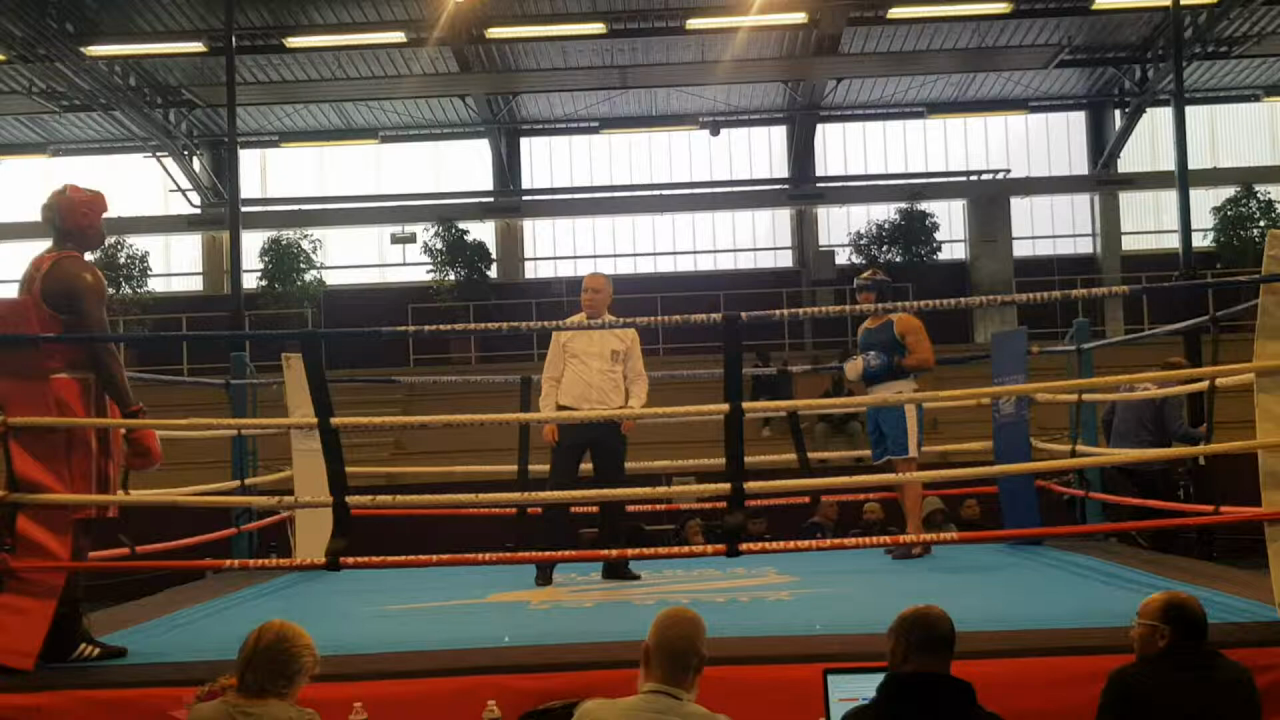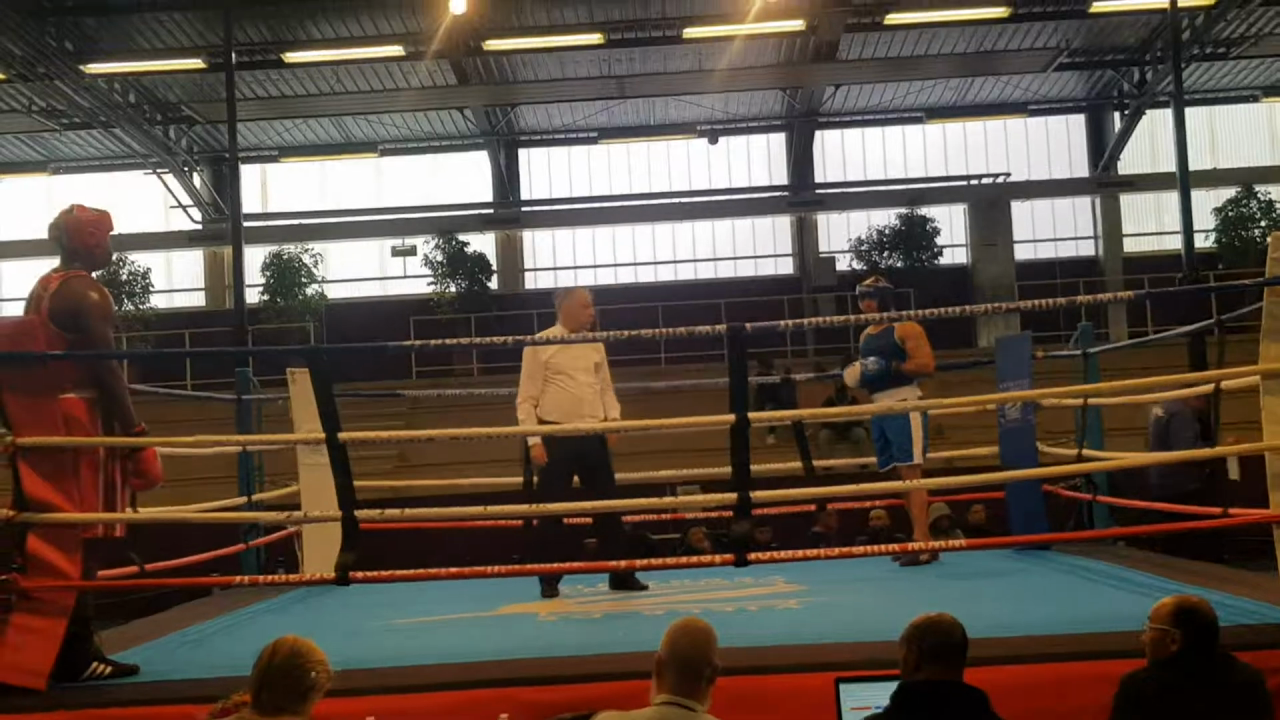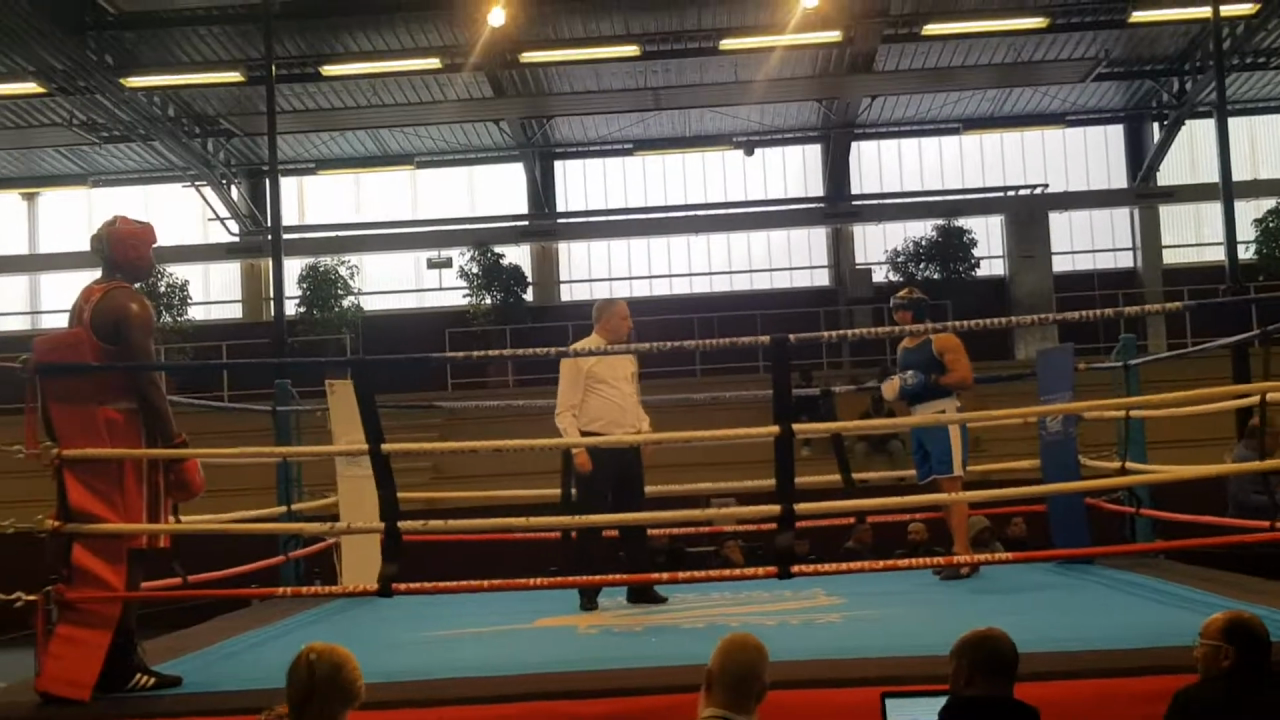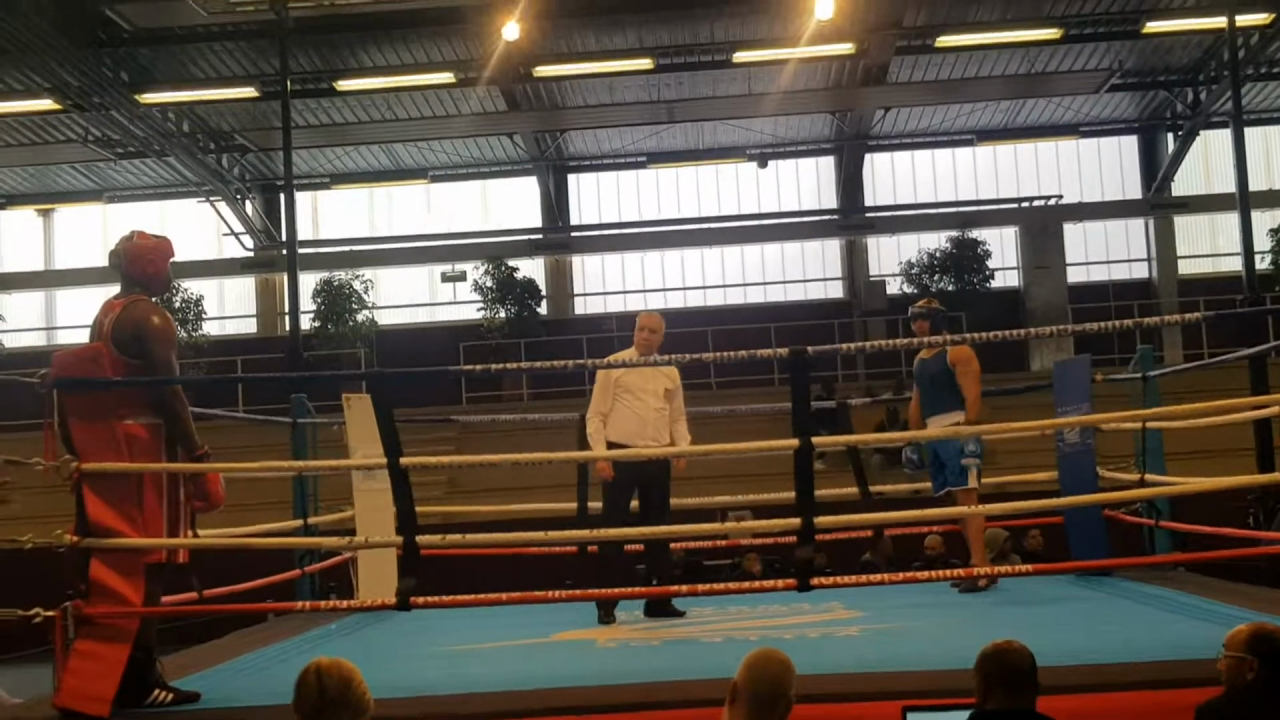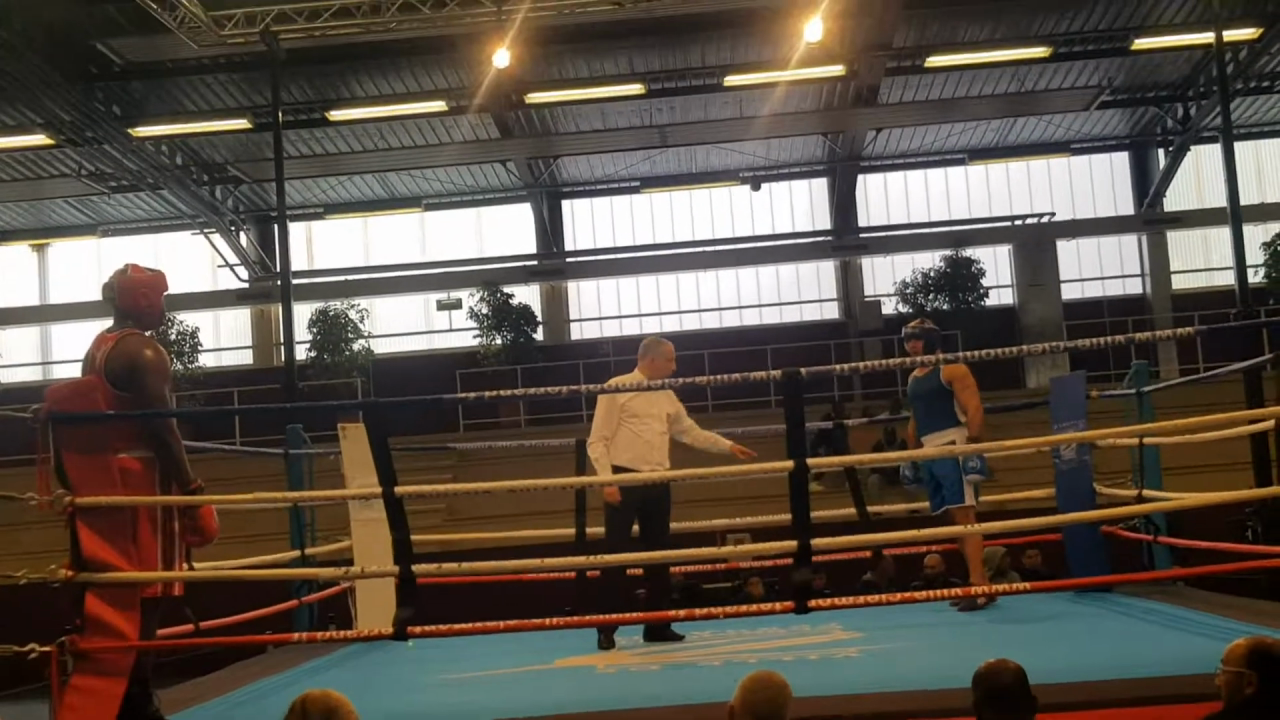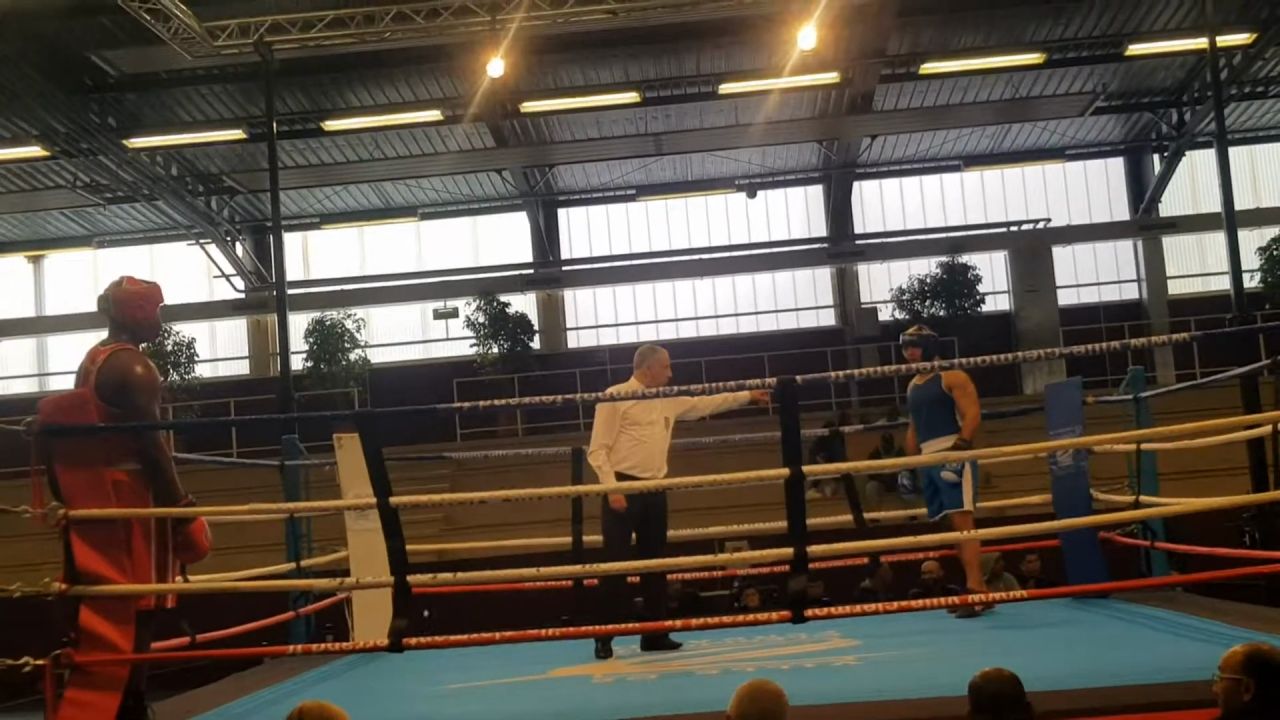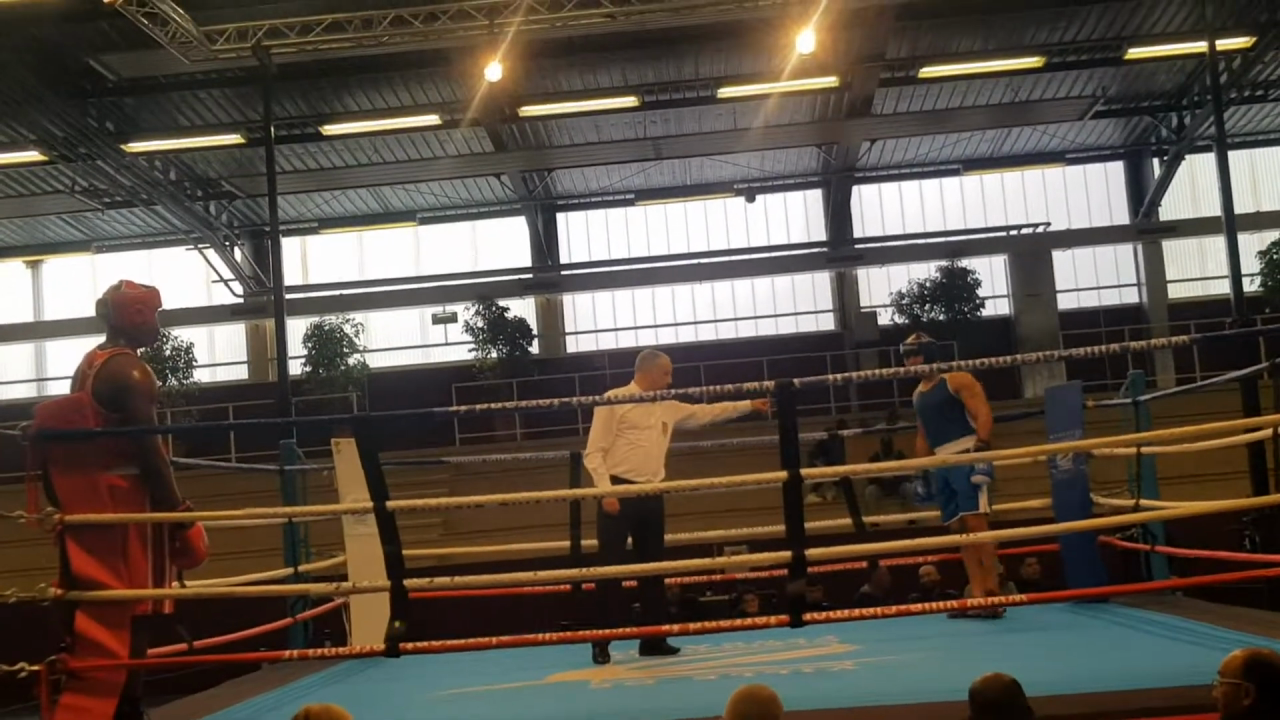
dt=0.5s
person 1, frame 1
right shoulder: (80, 274)
right elbow: (100, 351)
right wrist: (135, 417)
right hip: (69, 410)
left knee: (44, 520)
right knee: (66, 522)
left ankle: (58, 632)
right ankle: (58, 635)
person 1, frame 2
left shoulder: (41, 290)
right shoulder: (88, 294)
left elbow: (44, 364)
right elbow: (106, 372)
right wrist: (136, 438)
left hip: (43, 429)
right hip: (79, 427)
left knee: (51, 540)
right knee: (75, 540)
left ankle: (71, 650)
right ankle: (70, 654)
person 1, frame 3
left shoulder: (85, 301)
right shoulder: (129, 305)
left elbow: (84, 375)
right elbow: (145, 383)
right wrist: (177, 447)
left hip: (87, 439)
right hip: (122, 437)
left knee: (97, 551)
right knee: (121, 551)
left ankle: (114, 661)
right ankle: (113, 665)
person 1, frame 4
left shoulder: (105, 314)
right shoulder: (149, 317)
left elbow: (107, 389)
right elbow: (168, 393)
right wrist: (199, 458)
left hip: (109, 454)
right hip: (143, 453)
left knee: (118, 566)
right knee: (141, 566)
left ankle: (134, 677)
right ankle: (133, 680)
person 1, frame 5
left shoulder: (97, 349)
right shoulder: (142, 351)
left elbow: (104, 423)
right elbow: (161, 427)
right wrist: (193, 492)
left hip: (101, 487)
right hip: (138, 486)
left knee: (114, 600)
right knee: (137, 600)
person 1, frame 6
left shoulder: (90, 362)
right shoulder: (133, 366)
right elbow: (150, 446)
right wrist: (185, 512)
left hip: (96, 502)
right hip: (130, 501)
left knee: (108, 615)
right knee: (130, 617)
person 1, frame 7
left shoulder: (87, 366)
right shoulder: (130, 370)
right elbow: (149, 452)
right wrist: (183, 519)
left hip: (93, 505)
right hip: (128, 504)
left knee: (104, 621)
right knee: (128, 621)
person 2, frame 1
left shoulder: (626, 332)
right shoulder: (565, 329)
left elbow: (637, 378)
right elbow: (551, 378)
left wrist: (632, 409)
right wrist: (548, 418)
left hip: (611, 422)
right hip: (570, 419)
right knee: (558, 491)
left ankle: (615, 563)
right ankle: (546, 565)
person 2, frame 2
left shoulder: (594, 345)
right shoulder: (539, 345)
left elbow: (605, 388)
right elbow: (526, 399)
left wrist: (613, 418)
right wrist: (534, 440)
left hip: (593, 435)
right hip: (556, 436)
left knee: (606, 503)
right knee: (551, 508)
left ankle: (621, 573)
right ankle: (549, 579)
person 2, frame 3
left shoulder: (627, 356)
right shoulder: (578, 355)
right elbow: (565, 410)
left wrist: (644, 427)
right wrist: (577, 448)
left hip: (628, 445)
right hip: (595, 446)
left knee: (633, 515)
right knee: (592, 518)
left ankle: (640, 587)
right ankle: (589, 593)
person 2, frame 4
left shoulder: (670, 372)
right shoulder: (613, 364)
left elbow: (677, 417)
right elbow: (596, 415)
left wrist: (681, 447)
right wrist: (600, 455)
left hip: (657, 459)
right hip: (621, 456)
left knee: (658, 529)
right knee: (613, 529)
left ankle: (658, 601)
right ankle: (606, 605)
person 2, frame 5
left shoulder: (667, 397)
right shoulder: (616, 389)
left elbow: (691, 432)
right elbow: (597, 441)
left wrist: (728, 446)
right wrist: (607, 480)
left hip: (657, 483)
left knee: (657, 554)
right knee: (615, 554)
left ankle: (657, 625)
right ankle: (606, 630)
person 2, frame 6
left shoulder: (667, 401)
right shoulder: (615, 397)
left elbow: (705, 404)
right elbow: (597, 449)
left wrist: (747, 396)
right wrist: (612, 488)
left hip: (654, 490)
right hip: (624, 488)
left knee: (655, 562)
right knee: (615, 562)
left ankle: (654, 634)
right ankle: (604, 638)
person 2, frame 7
left shoulder: (667, 407)
right shoulder: (613, 401)
left elbow: (704, 413)
right elbow: (594, 452)
left wrist: (748, 406)
right wrist: (606, 491)
left hip: (650, 495)
right hip: (618, 491)
left knee: (652, 566)
right knee: (610, 567)
left ankle: (653, 639)
right ankle: (601, 642)
person 3, frame 1
left shoulder: (904, 322)
right shoulder: (863, 329)
left elbow: (927, 359)
left wrist: (889, 362)
right wrist: (856, 370)
left hip: (899, 399)
right hip: (874, 403)
left knee: (906, 466)
right knee: (894, 468)
left ankle: (914, 536)
right ankle: (916, 533)
person 3, frame 2
left shoulder: (905, 328)
right shoulder: (866, 336)
left elbow: (927, 365)
left wrist: (888, 367)
right wrist: (859, 376)
left hip: (903, 406)
right hip: (879, 410)
left knee: (911, 472)
right knee: (900, 475)
left ankle: (921, 542)
right ankle: (922, 540)
person 3, frame 3
left shoulder: (943, 340)
right shoulder: (903, 348)
left elbow: (966, 377)
left wrist: (927, 381)
right wrist: (896, 389)
left hip: (943, 418)
right hip: (918, 422)
left knee: (951, 484)
right knee: (939, 487)
left ankle: (962, 555)
right ankle: (963, 553)
person 3, frame 4
left shoulder: (958, 352)
right shoulder: (919, 359)
left elbow: (973, 395)
right elbow: (917, 401)
left wrist: (969, 433)
right wrist: (913, 441)
left hip: (957, 432)
right hip: (933, 436)
left knee: (966, 496)
right knee: (955, 499)
left ankle: (980, 567)
right ankle: (981, 565)
person 3, frame 5
left shoulder: (952, 369)
right shoulder: (913, 378)
left elbow: (974, 409)
left wrist: (972, 448)
left hip: (954, 448)
right hip: (929, 454)
left knee: (964, 514)
right knee: (953, 517)
left ankle: (978, 585)
right ankle: (980, 584)
person 3, frame 6
left shoulder: (952, 376)
right shoulder: (913, 386)
left elbow: (972, 415)
left wrist: (957, 452)
left hip: (953, 456)
right hip: (928, 461)
left knee: (962, 520)
right knee: (951, 524)
left ankle: (975, 590)
right ankle: (980, 590)
person 3, frame 7
left shoulder: (957, 380)
right shoulder: (918, 393)
left elbow: (983, 415)
right elbow: (923, 437)
left wrist: (981, 453)
right wrist: (921, 475)
left hip: (968, 457)
right hip: (942, 465)
left knee: (975, 523)
right knee: (959, 529)
left ankle: (993, 592)
right ankle: (978, 597)
